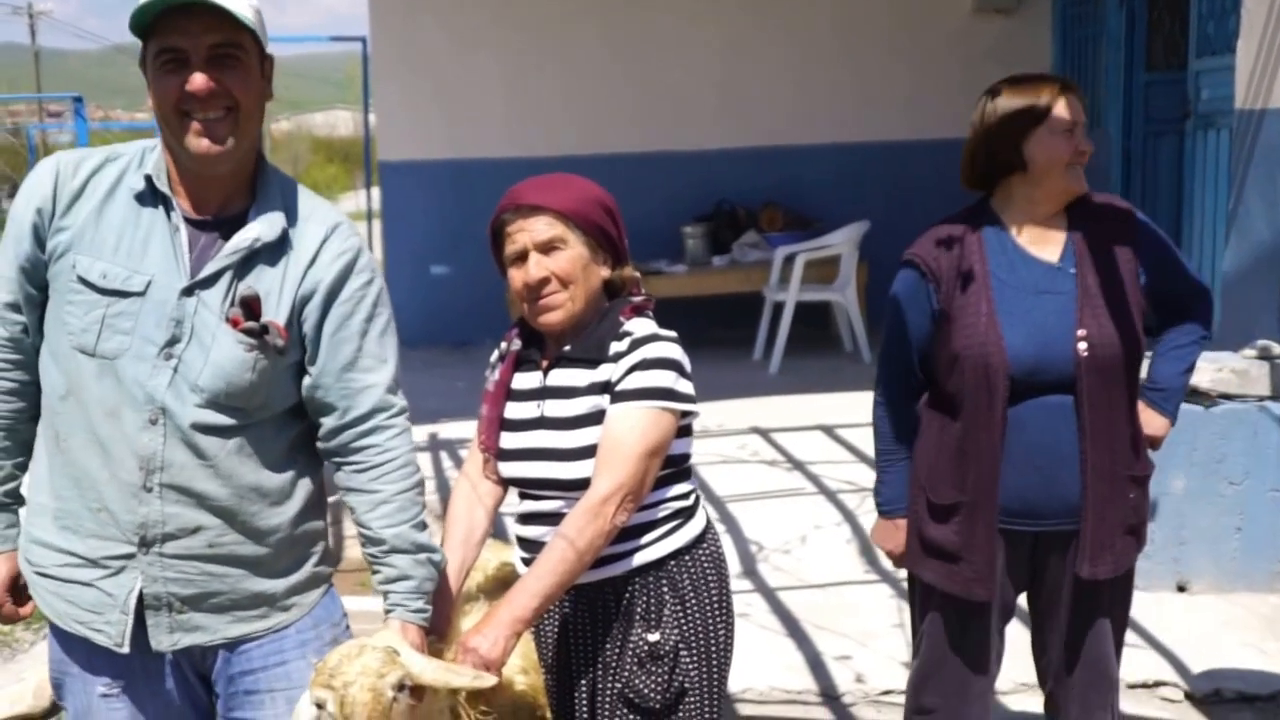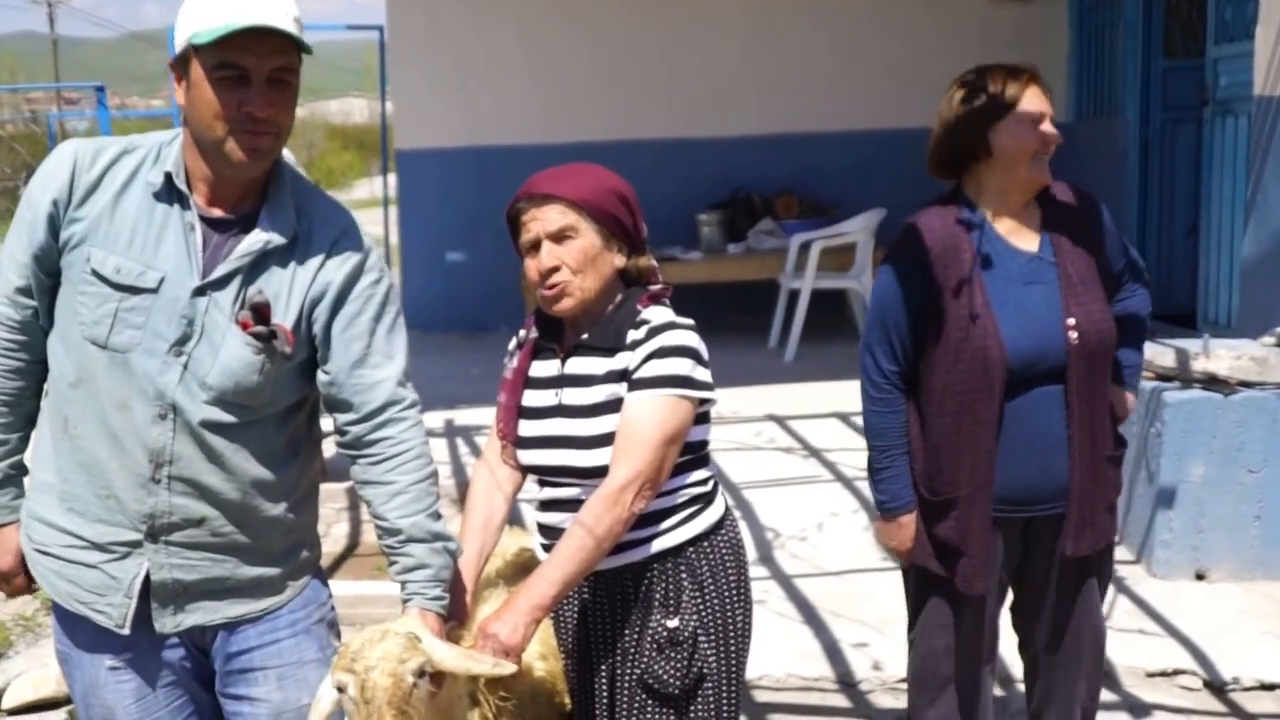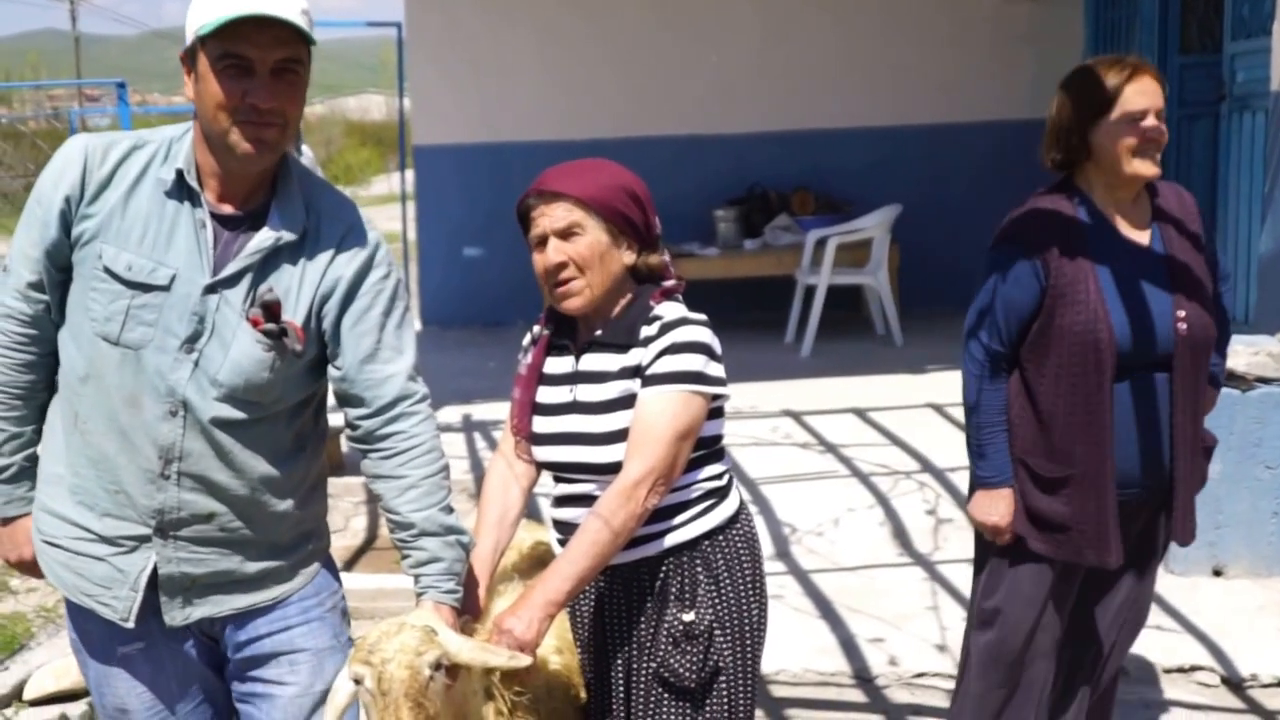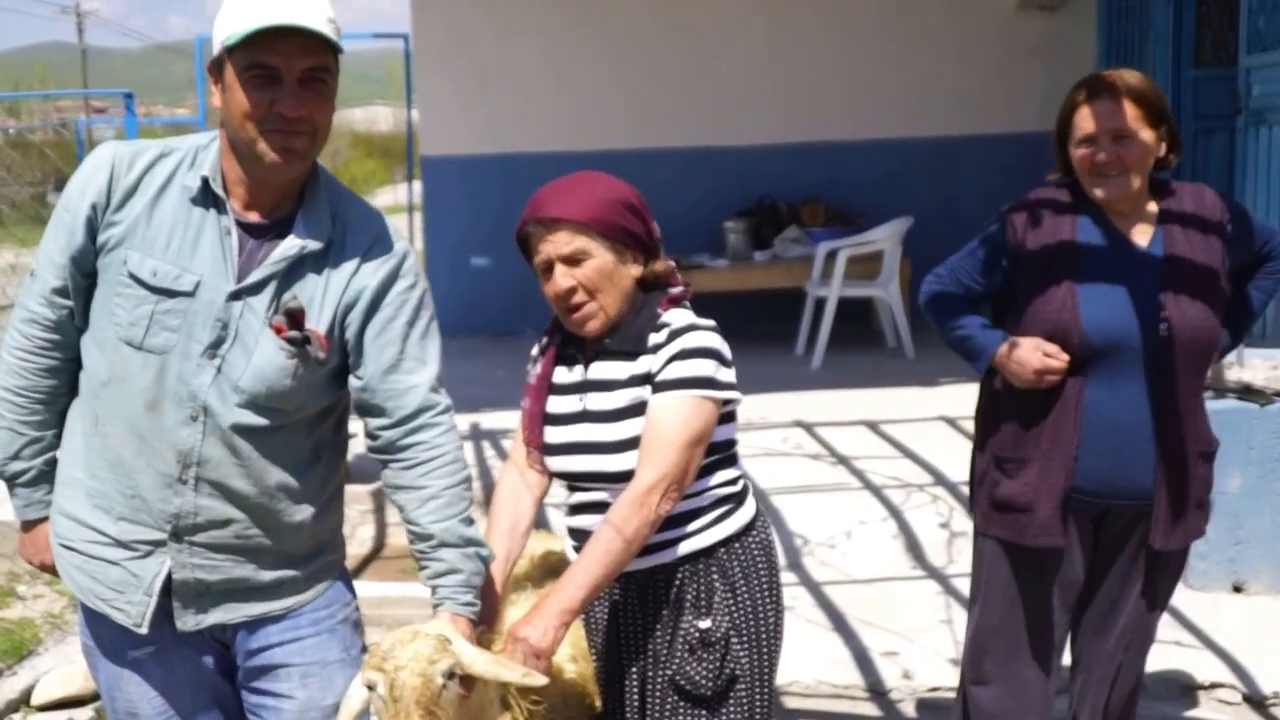
dt=0.7s
person 1, frame 1
left shoulder: (322, 247)
right shoulder: (62, 194)
left elbow: (369, 436)
left wrist: (409, 605)
left hip: (274, 613)
right hip: (96, 609)
person 1, frame 2
left shoulder: (332, 247)
right shoulder: (79, 181)
left elbow: (381, 426)
left wrist: (426, 594)
left hip: (268, 597)
right hip: (99, 585)
person 1, frame 3
left shoulder: (342, 243)
right shoulder: (89, 175)
left elbow: (393, 419)
left wrist: (440, 586)
left hip: (280, 585)
right hip: (111, 574)
person 1, frame 4
left shoulder: (368, 252)
right shoulder: (117, 183)
left elbow: (415, 430)
left wrist: (457, 598)
left hip: (294, 596)
right hip: (125, 581)
person 2, frame 1
left shoulder: (1118, 233)
right shoulder: (942, 258)
left elbow: (1191, 305)
right elbow: (897, 391)
left wrist: (1160, 399)
right wrist: (895, 506)
left hip: (1090, 524)
right hip: (966, 523)
person 2, frame 2
left shoulder: (1081, 218)
right shoulder: (930, 247)
left elbow: (1130, 289)
right elbow: (884, 378)
left wrist: (1123, 378)
right wrist: (896, 501)
left hip: (1074, 501)
right hip: (965, 507)
left knee: (1070, 659)
person 2, frame 3
left shoulder: (1181, 212)
right shoulder: (1040, 231)
left elbow: (1217, 294)
right elbow: (985, 354)
left wrist: (1208, 382)
right wrist: (992, 479)
left hip: (1149, 492)
right hip: (1048, 487)
left knee: (1102, 649)
right knee: (1010, 659)
person 2, frame 4
left shoulder: (1205, 218)
right shoulder: (1032, 226)
right elbow: (940, 292)
right wrist: (997, 350)
left hip: (1155, 497)
right hip: (1043, 489)
left knee: (1117, 661)
right knee: (1011, 665)
person 3, frame 1
left shoulder: (647, 352)
right shoulder: (511, 356)
left elbow: (611, 501)
right elbow: (478, 480)
left wrist: (506, 621)
right wrist: (441, 599)
left hip: (654, 596)
right hip: (555, 599)
person 3, frame 2
left shoulder: (664, 339)
right shoulder: (530, 342)
left elbow: (628, 489)
right elbow: (497, 466)
left wrist: (524, 607)
right wrist: (460, 584)
left hip: (673, 584)
right hip: (575, 585)
person 3, frame 3
left shoulder: (678, 335)
right shoulder: (543, 340)
left elbow: (642, 484)
right elbow: (513, 460)
left wrist: (540, 602)
right wrist: (476, 578)
left hip: (688, 577)
right hip: (592, 579)
person 3, frame 4
left shoulder: (686, 343)
right shoulder: (553, 350)
left elbow: (654, 491)
right elbow: (523, 470)
left wrist: (554, 611)
right wrist: (488, 587)
left hip: (703, 585)
right hip: (606, 588)
